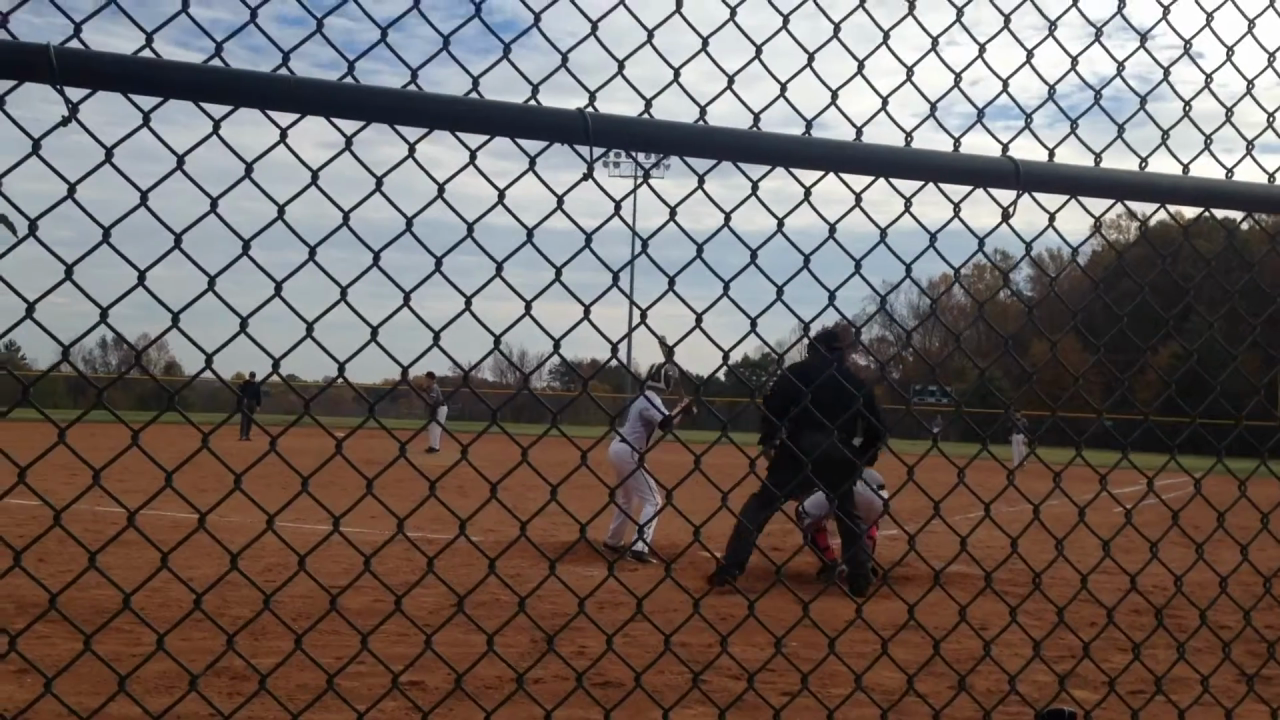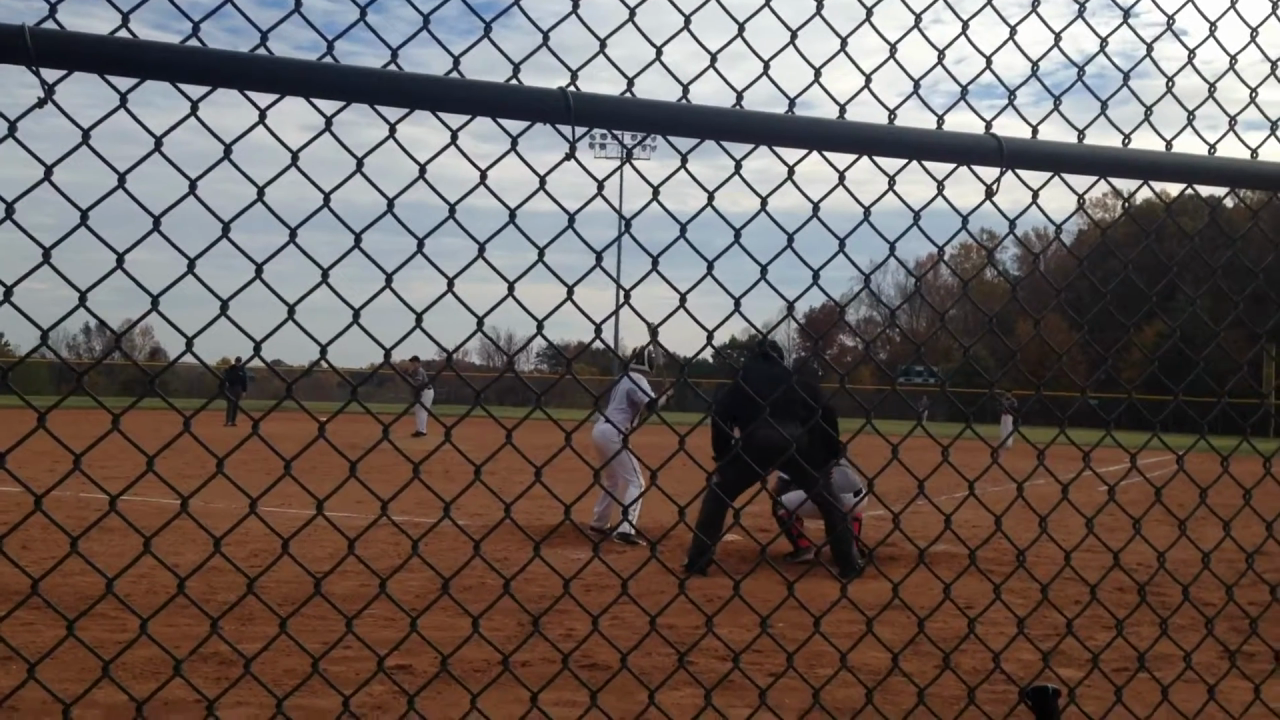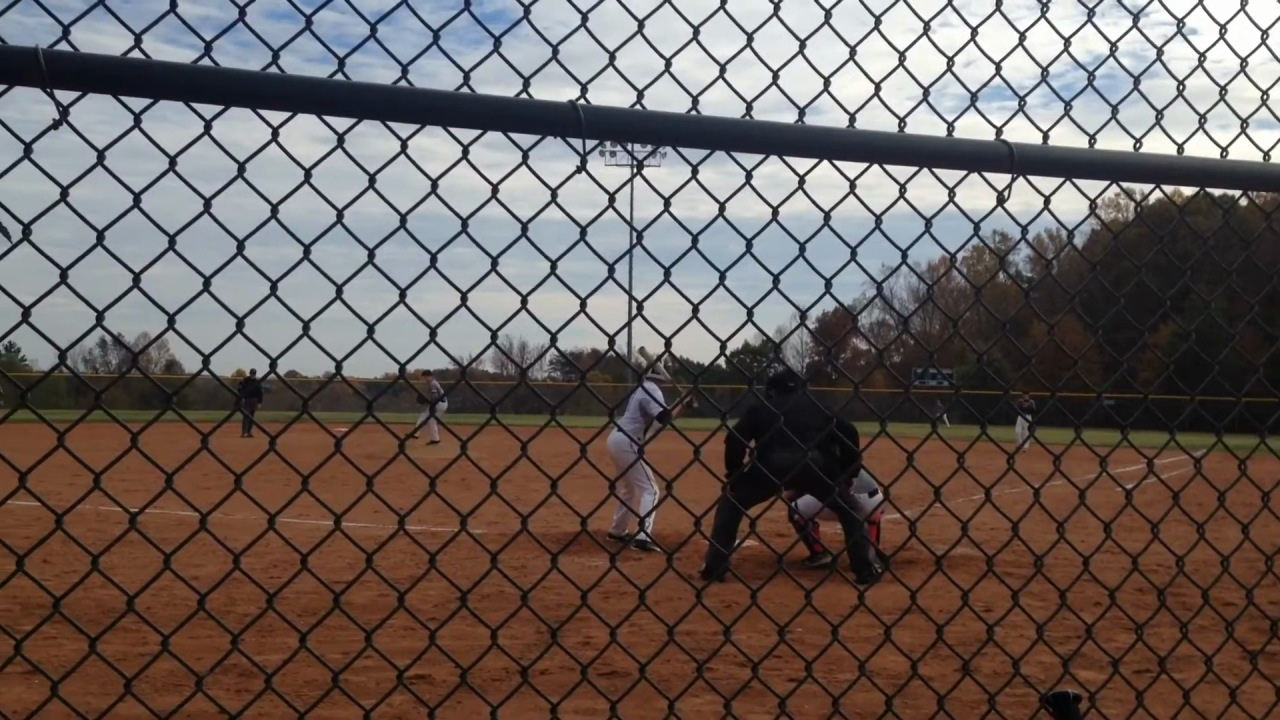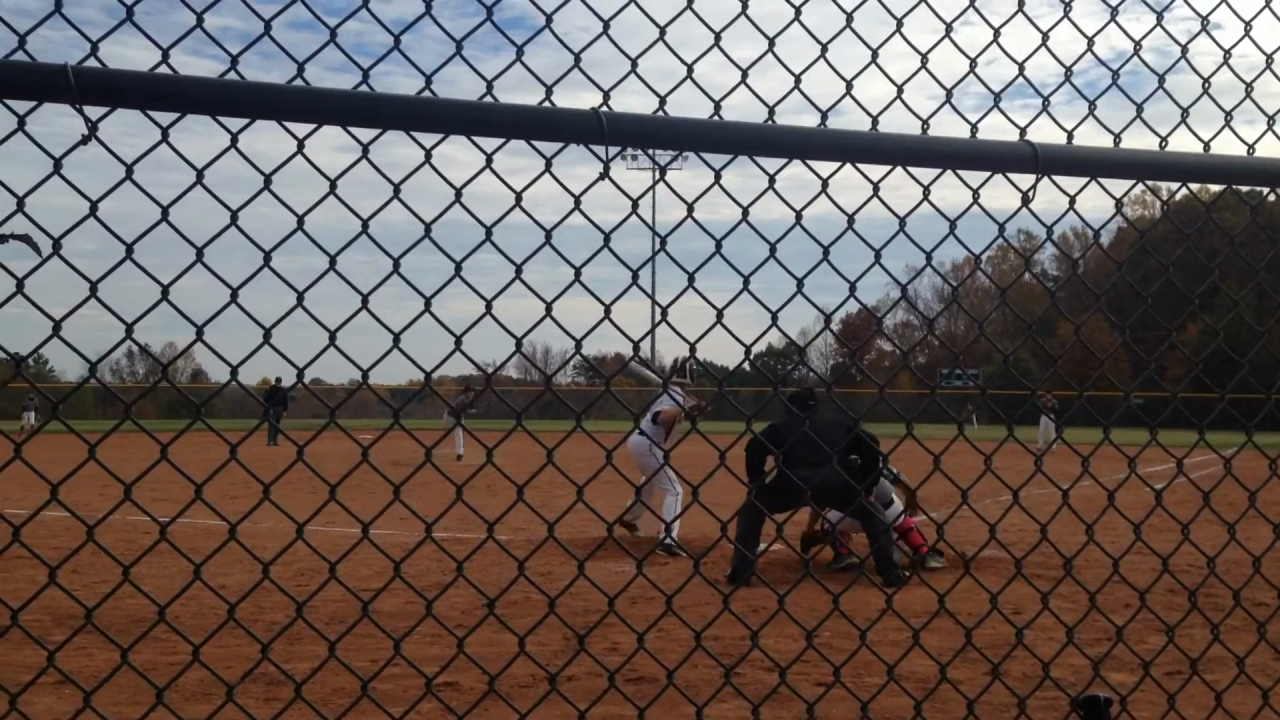
dt=0.7s
person 1, frame 1
left shoulder: (799, 371)
right shoulder: (857, 380)
left elbow: (772, 403)
right elbow: (875, 426)
left wrist: (769, 441)
right wrist: (863, 459)
left hip: (799, 448)
right hip: (838, 454)
left knee: (760, 506)
right knee: (849, 514)
left ankle: (729, 569)
right ankle: (860, 579)
person 1, frame 2
left shoulder: (743, 379)
right shoulder: (801, 381)
left elbow: (721, 417)
right elbow: (827, 418)
left wrist: (722, 459)
right wrist: (831, 459)
left hip: (757, 443)
right hip: (798, 444)
left knee: (718, 494)
right knee: (828, 500)
left ankle: (698, 560)
right ankle: (849, 564)
person 1, frame 3
left shoulder: (760, 408)
right shoulder: (817, 406)
left elbow: (735, 438)
right elbow: (849, 434)
left wrist: (733, 477)
right wrist: (847, 476)
left hip: (772, 466)
right hip: (815, 466)
left knee: (731, 503)
right knee: (848, 508)
left ankle: (714, 566)
right ankle: (866, 569)
person 1, frame 4
left shoulder: (781, 426)
right shoulder: (839, 423)
left elbow: (754, 447)
right elbow: (870, 445)
left wrist: (756, 483)
right wrist: (866, 485)
left hip: (793, 482)
right hip: (835, 481)
left knee: (752, 509)
right knee: (870, 514)
left ankle: (740, 571)
right ankle: (891, 572)
person 2, frame 1
left shoulder: (644, 396)
right shoulder: (651, 398)
left elbow: (663, 423)
right elbow: (666, 425)
left wrist: (681, 412)
right wrist: (681, 409)
left hip: (619, 449)
right hip: (628, 453)
left knee: (626, 498)
right knee: (652, 500)
left ankle: (613, 541)
right ankle: (639, 548)
person 2, frame 2
left shoulder: (625, 378)
right shoulder: (637, 380)
left elbow: (641, 412)
right elbow: (652, 405)
left wrist: (660, 398)
right wrist: (666, 395)
left hip: (601, 430)
right hip: (613, 434)
left knee: (612, 481)
right knee: (635, 482)
left ankle: (599, 523)
right ankle: (626, 530)
person 2, frame 3
left shoulder: (643, 388)
right shoulder: (652, 389)
left elbow: (662, 417)
right elbow: (664, 418)
left wrist: (684, 407)
right wrist: (681, 403)
left hip: (617, 439)
right hip: (627, 443)
left knee: (629, 488)
right knee: (649, 489)
left ankle: (617, 530)
right ankle: (642, 537)
person 2, frame 4
left shoulder: (672, 392)
right shoulder: (674, 394)
left elbow: (682, 417)
right elbow: (657, 418)
left wrist: (695, 410)
right wrist: (684, 409)
left hip: (640, 441)
right hip: (647, 445)
left knee: (651, 482)
right knee: (673, 490)
left ankle: (629, 517)
right ankle: (668, 541)
